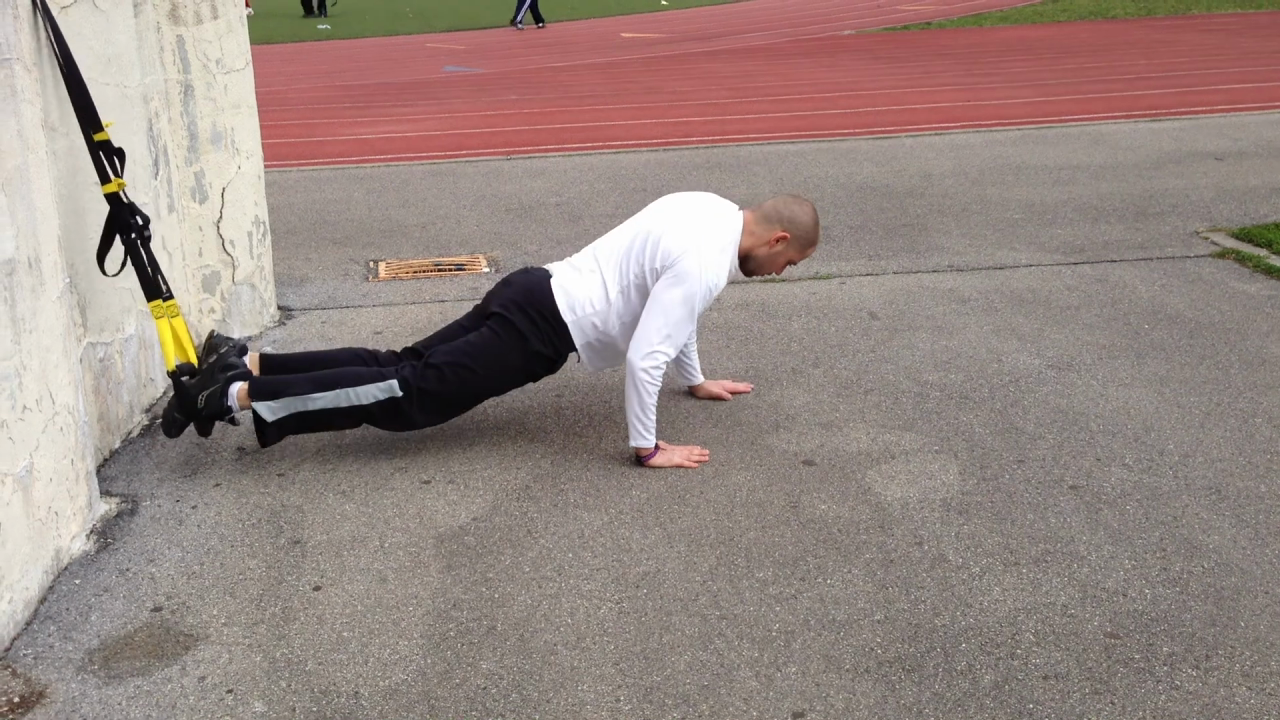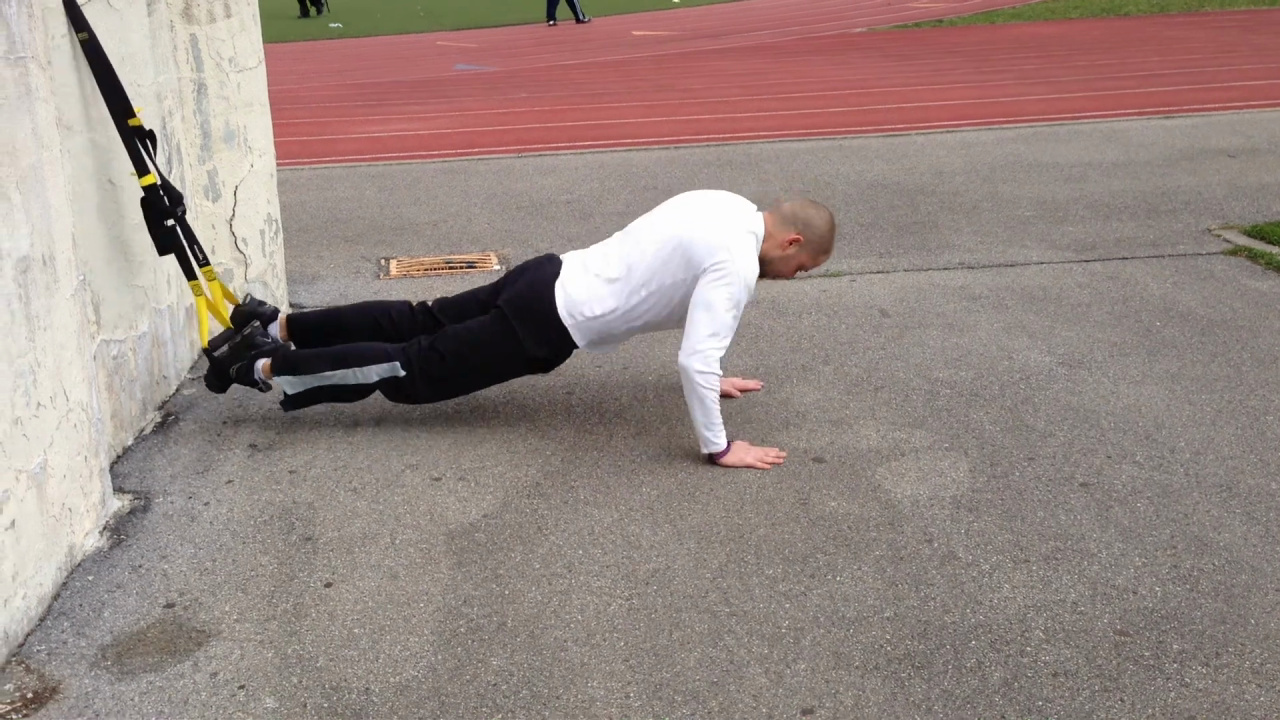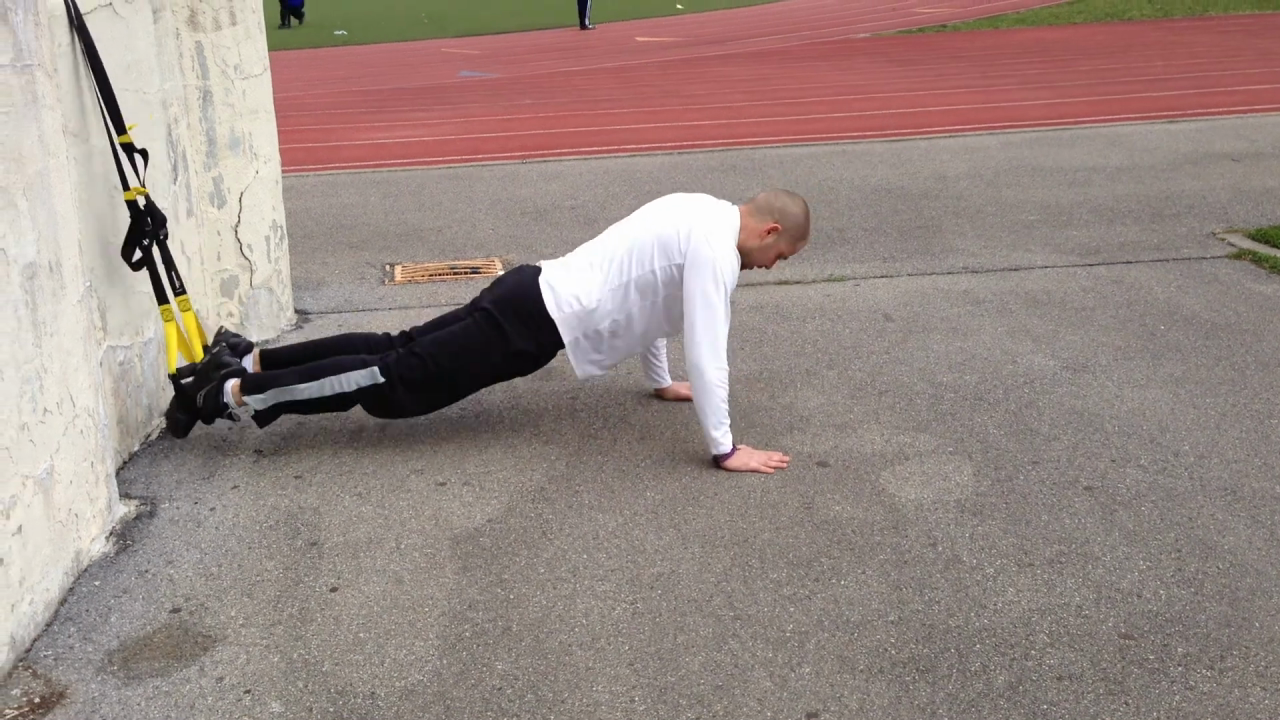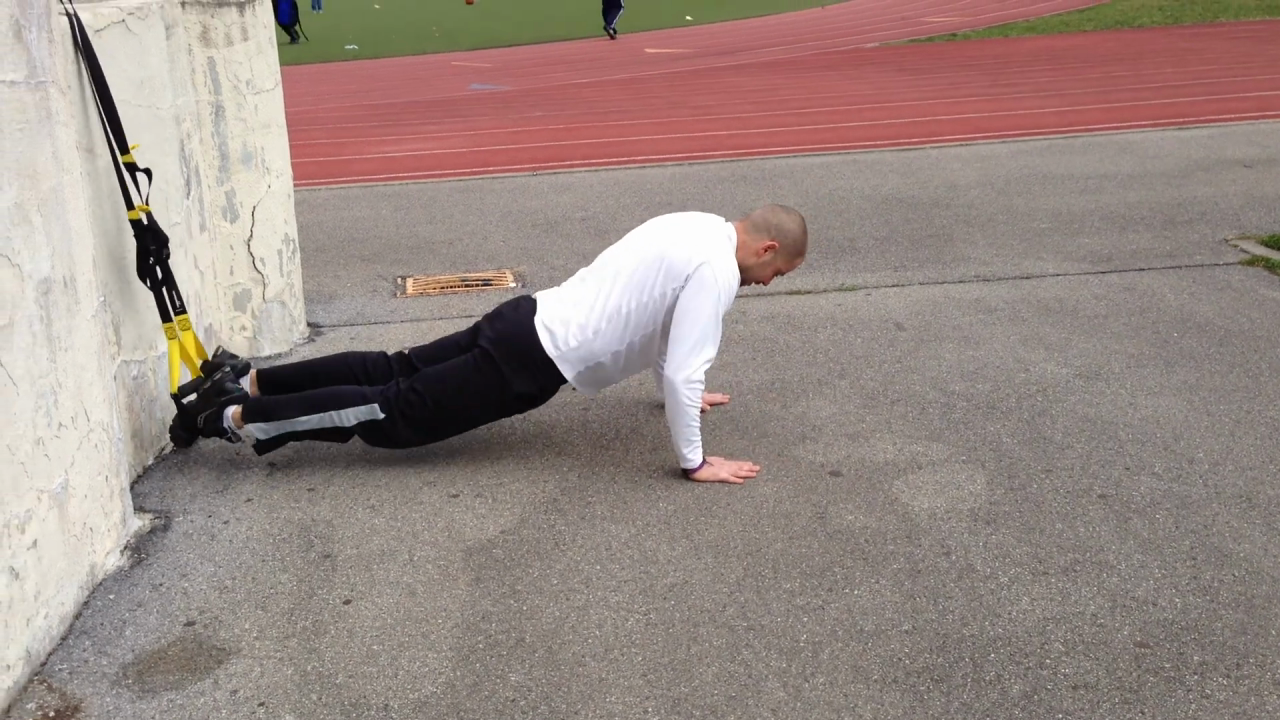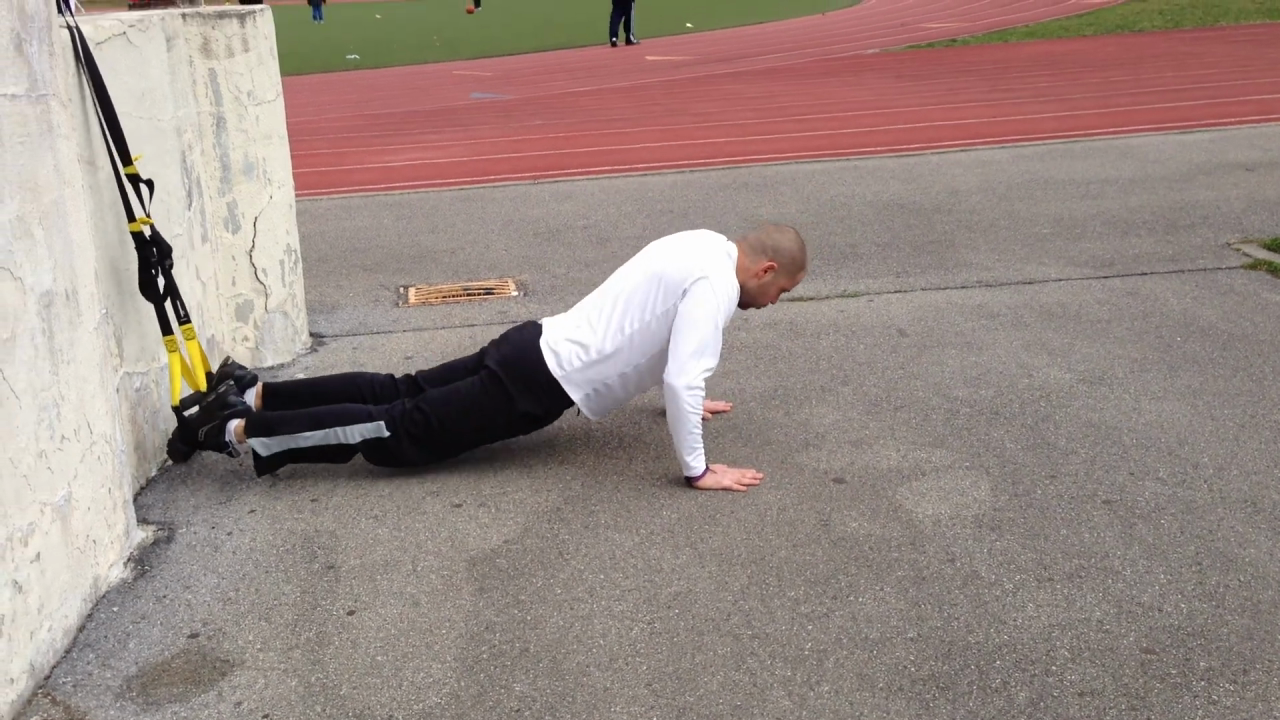
dt=0.5s
person 1, frame 1
left shoulder: (709, 208)
right shoulder: (706, 262)
right elbow: (644, 355)
left wrist: (697, 381)
right wrist: (646, 446)
left hip: (535, 293)
right hip: (542, 329)
left knee: (400, 369)
right knee: (406, 394)
left ankle: (244, 361)
right ankle: (235, 394)
person 1, frame 2
left shoulder: (726, 206)
right shoulder: (737, 264)
right elbow: (693, 360)
left wrist: (712, 378)
right wrist: (718, 447)
left hip: (549, 279)
right hip: (551, 325)
left knee: (420, 322)
right knee: (414, 370)
left ankle: (276, 323)
right ankle: (265, 365)
person 1, frame 3
left shoulder: (700, 211)
right shoulder: (718, 247)
right elbow: (706, 352)
left wrist: (663, 383)
right wrist: (725, 448)
left hip: (531, 292)
right hip: (537, 321)
left knee: (395, 350)
right knee: (396, 383)
left ankle: (248, 359)
right ankle: (237, 392)
person 1, frame 4
left shoulder: (699, 227)
right shoulder: (716, 271)
right elbow: (683, 372)
left wrist: (678, 393)
right wrist: (694, 462)
left hip: (529, 321)
right hip: (536, 358)
left knee: (395, 372)
right knee: (394, 413)
left ankle: (246, 378)
right ankle: (236, 414)
person 1, frame 5
left shoulder: (704, 246)
right shoulder: (717, 284)
right elbow: (683, 380)
left wrist: (685, 400)
right wrist: (697, 470)
left hip: (537, 349)
right hip: (541, 384)
left knee: (396, 396)
right knee: (400, 434)
left ankle: (250, 392)
right ankle: (240, 429)
